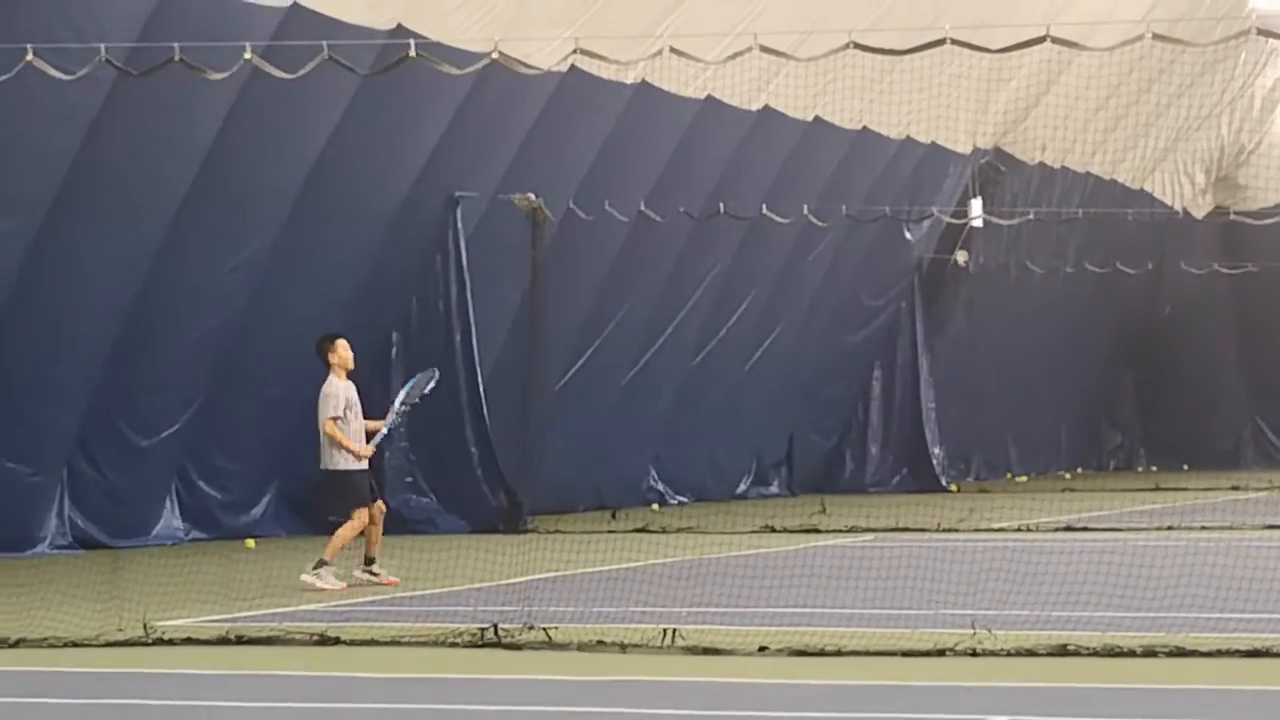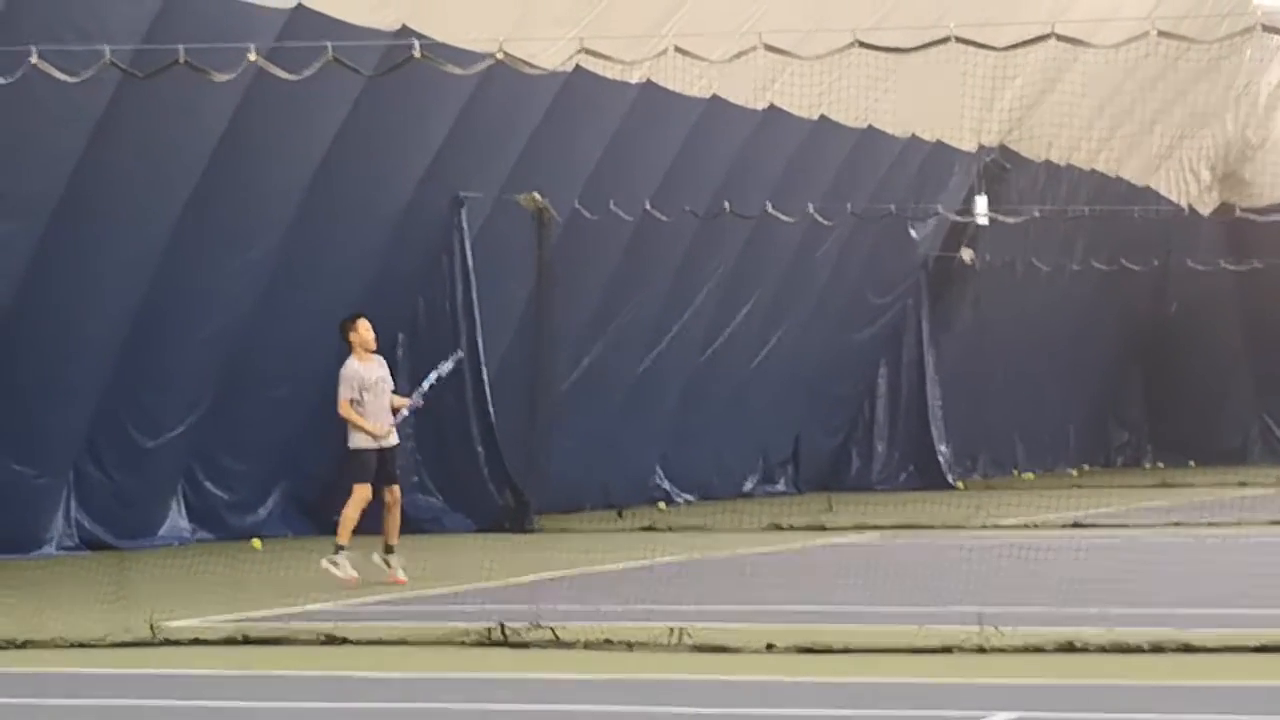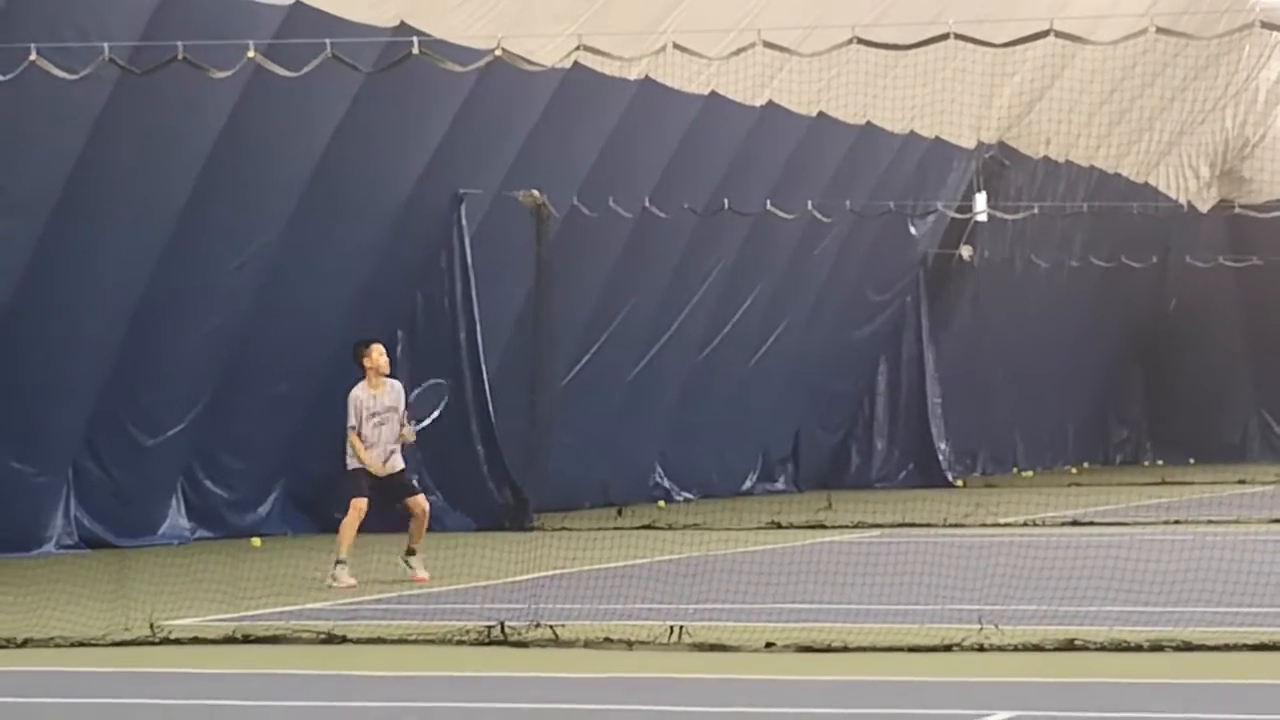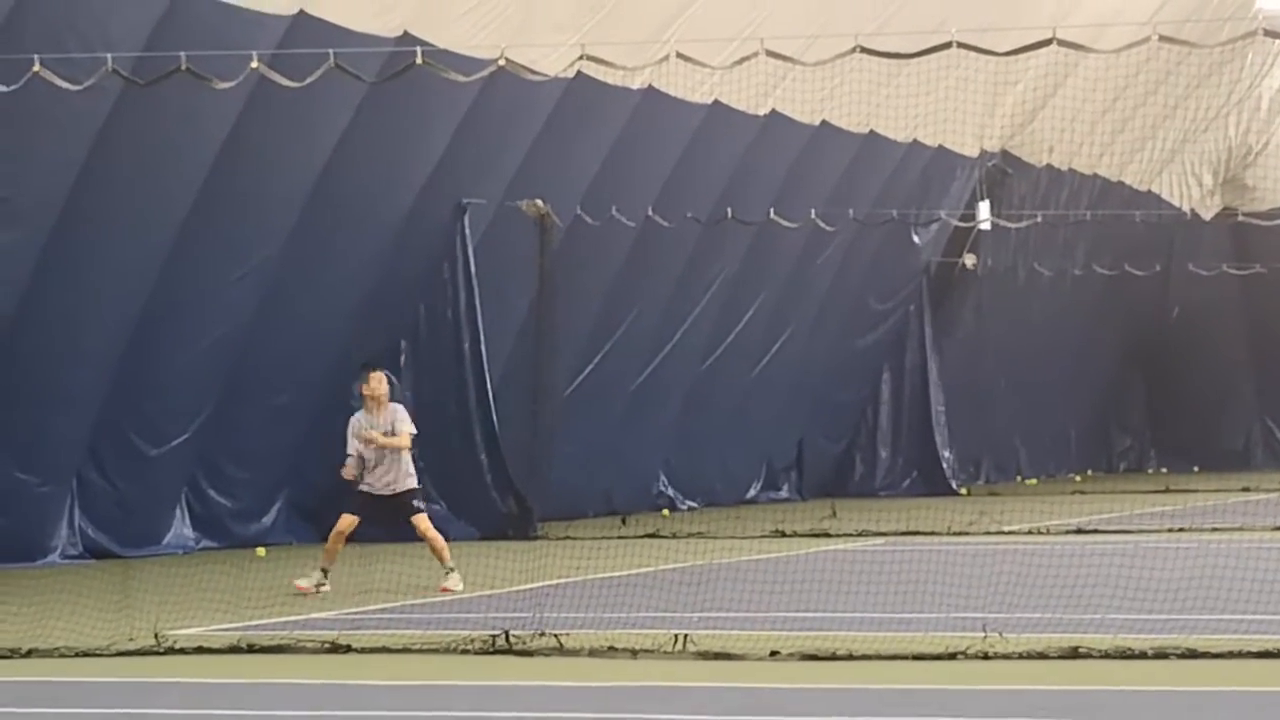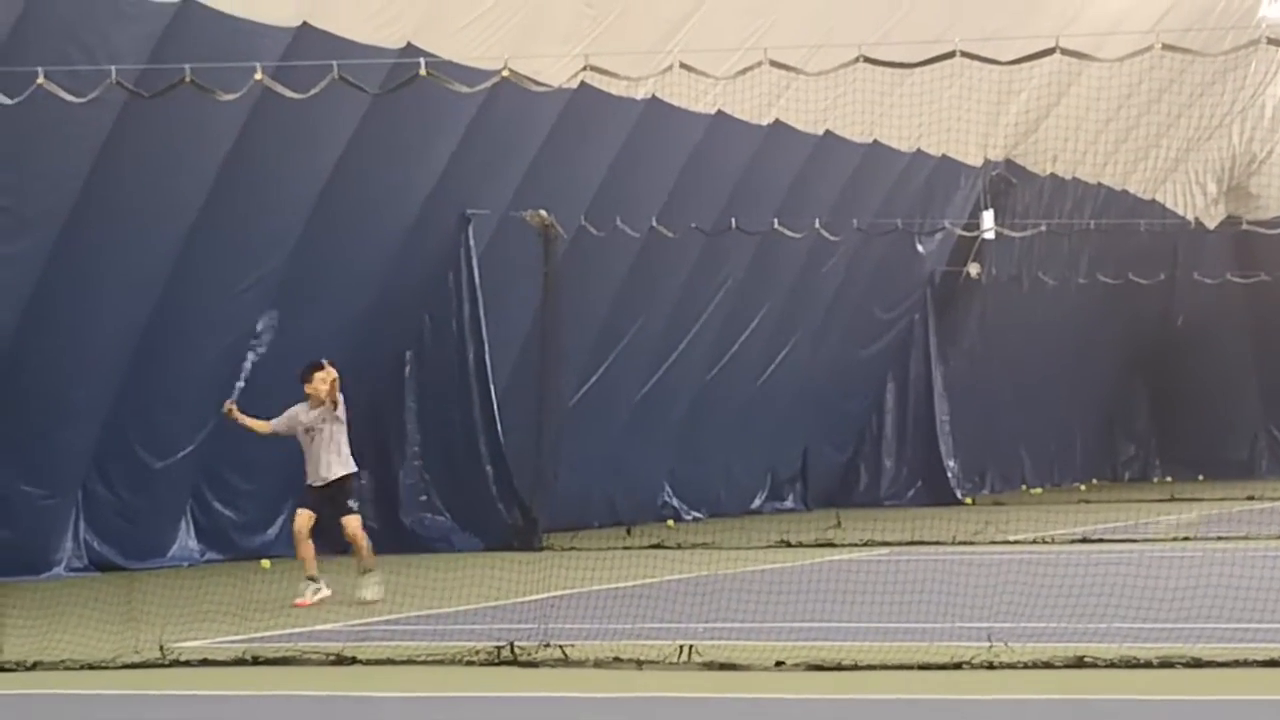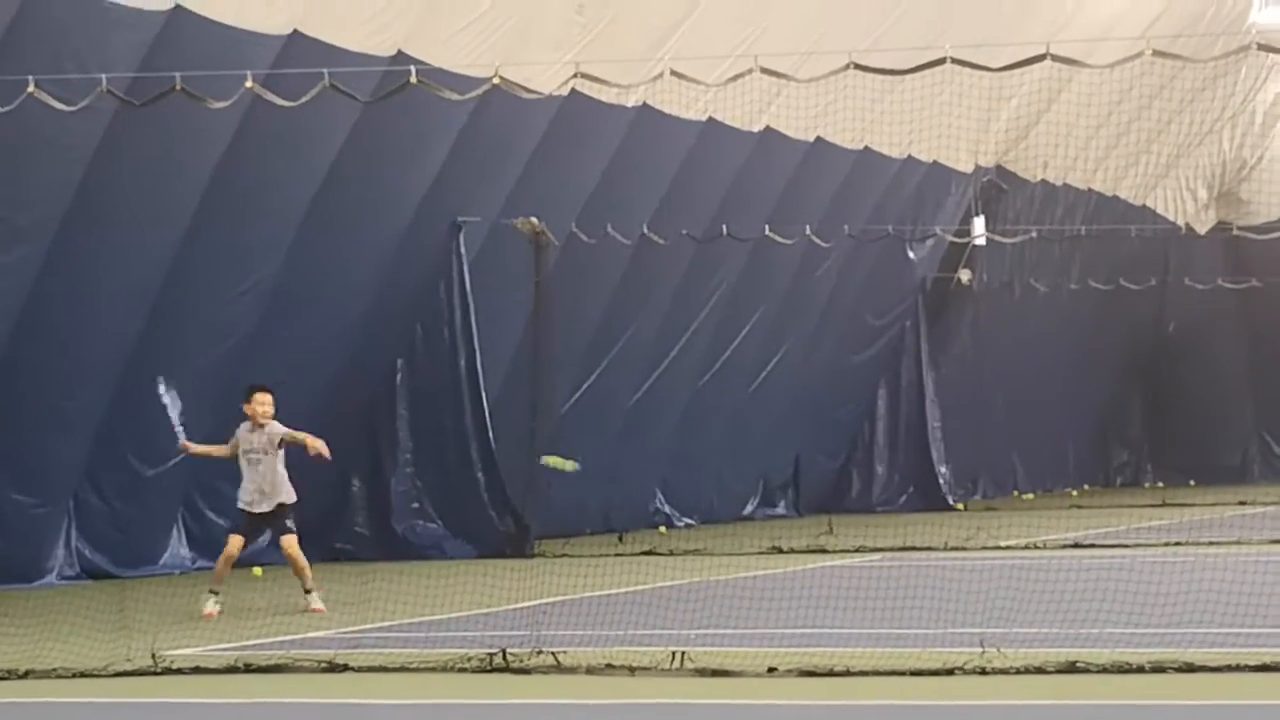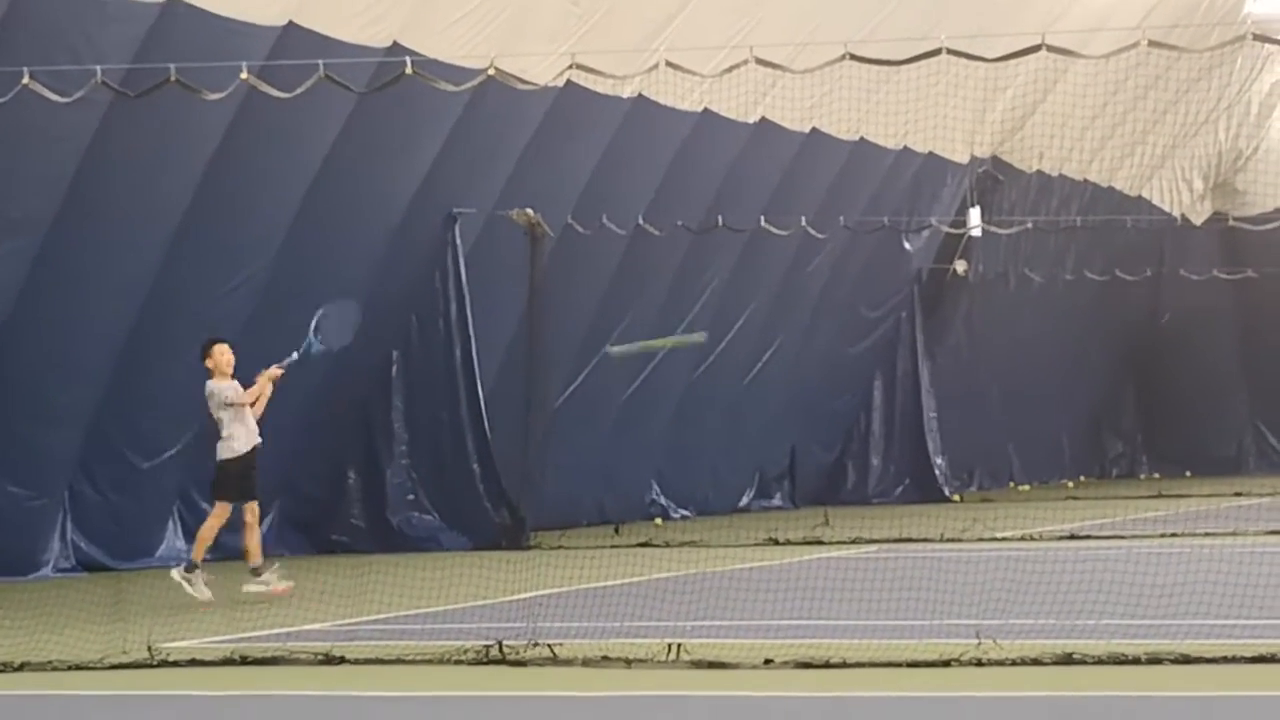
dt=0.3s
person 1, frame 1
left shoulder: (348, 386)
right shoulder: (333, 389)
right elbow: (328, 427)
left wrist: (383, 424)
right wrist: (356, 448)
left hip: (354, 465)
right hip: (343, 465)
left knee: (378, 511)
right knee: (359, 520)
left ankle: (369, 568)
right ankle: (319, 569)
person 1, frame 2
left shoulder: (380, 363)
right shoulder: (350, 369)
right elbow: (344, 409)
left wrist: (408, 402)
right wrist: (371, 429)
left hip: (386, 442)
right hip: (361, 443)
left knee: (393, 498)
right knee: (361, 496)
left ankle: (388, 555)
right ankle: (337, 555)
person 1, frame 3
left shoulder: (396, 387)
right shoulder: (357, 395)
left elbow: (401, 423)
right elbow: (353, 436)
left wrist: (407, 433)
right wrist: (370, 463)
left hip: (393, 464)
right hip: (362, 465)
left knee: (421, 507)
right knee: (358, 509)
left ankle: (411, 556)
right ankle: (339, 568)
person 1, frame 4
left shoulder: (396, 411)
right shoulder: (356, 421)
left elbow: (405, 442)
right elbow: (354, 457)
left wrist: (381, 440)
right wrist: (350, 471)
left hip: (402, 484)
right hip: (369, 486)
left knee: (425, 528)
right knee: (341, 528)
left ankle: (451, 573)
right ankle: (322, 576)
person 1, frame 5
left shoulder: (335, 403)
right shoulder: (297, 413)
left elbow: (333, 392)
right elbow: (267, 427)
left wrist: (334, 378)
right wrist: (238, 416)
left hip: (343, 476)
right hip: (316, 481)
left knee: (352, 530)
right knee: (300, 528)
left ankle: (368, 575)
right ankle: (315, 584)
person 1, frame 6
left shoulder: (275, 429)
right shoulder: (242, 430)
left elbow: (297, 436)
right elbow: (228, 451)
left wrist: (314, 442)
right wrist: (195, 448)
left hip: (279, 502)
right hip: (249, 504)
left knee: (291, 550)
right knee: (231, 551)
left ankle: (310, 594)
right ankle: (213, 596)
person 1, frame 7
left shoulder: (232, 385)
right shoulder: (213, 387)
left elbow: (251, 415)
right elbow: (245, 399)
left wrist: (266, 388)
right wrist: (266, 377)
left hip: (246, 455)
right hip: (233, 456)
left knee: (252, 516)
right knee: (220, 515)
left ankle: (258, 576)
right ankle: (191, 570)
